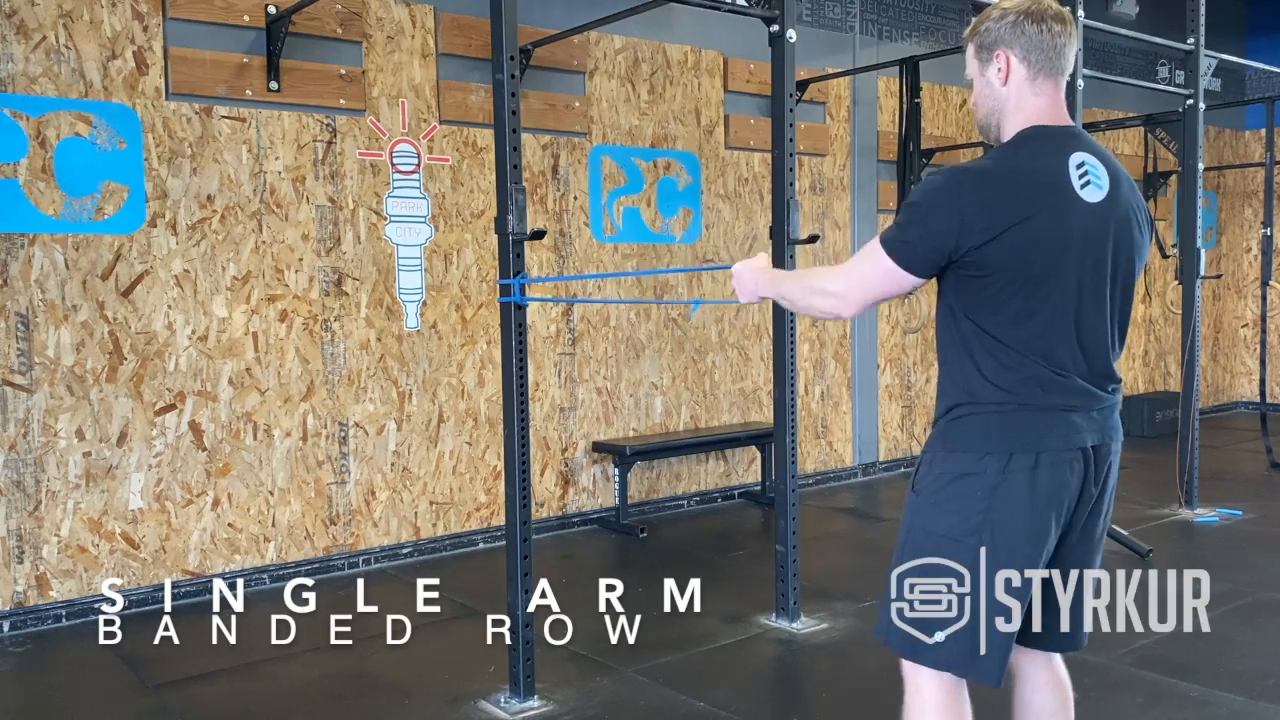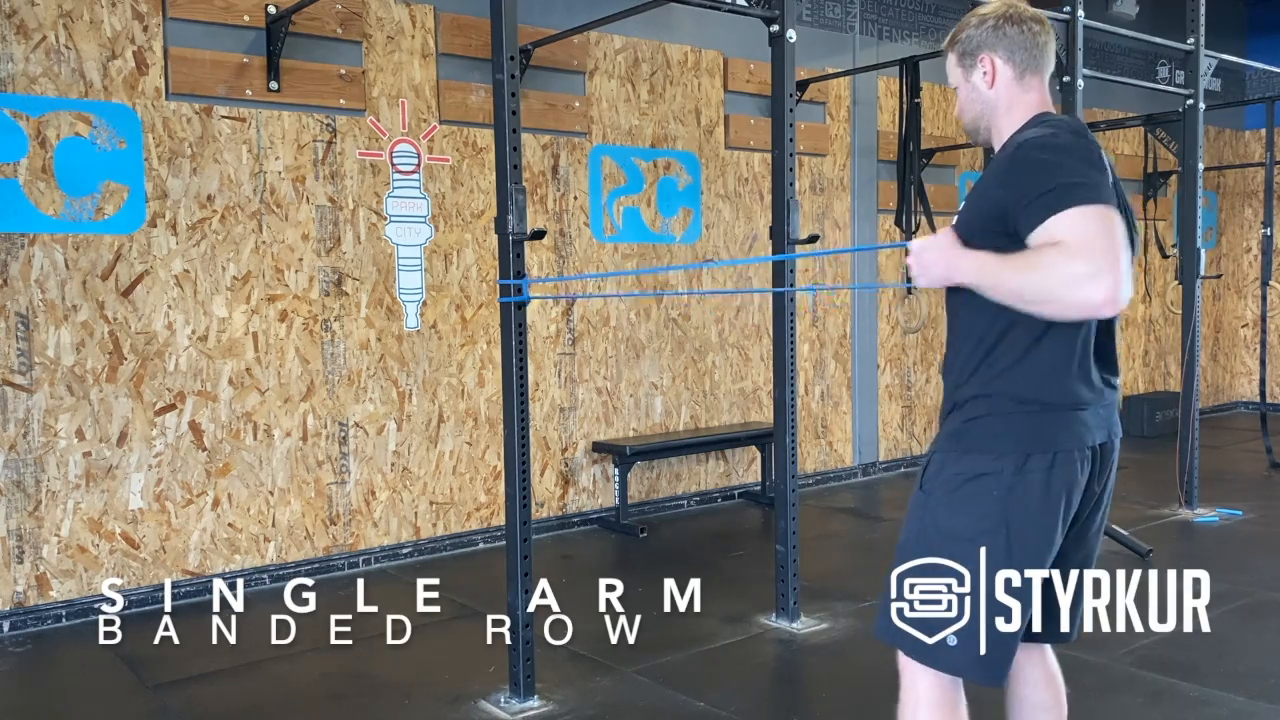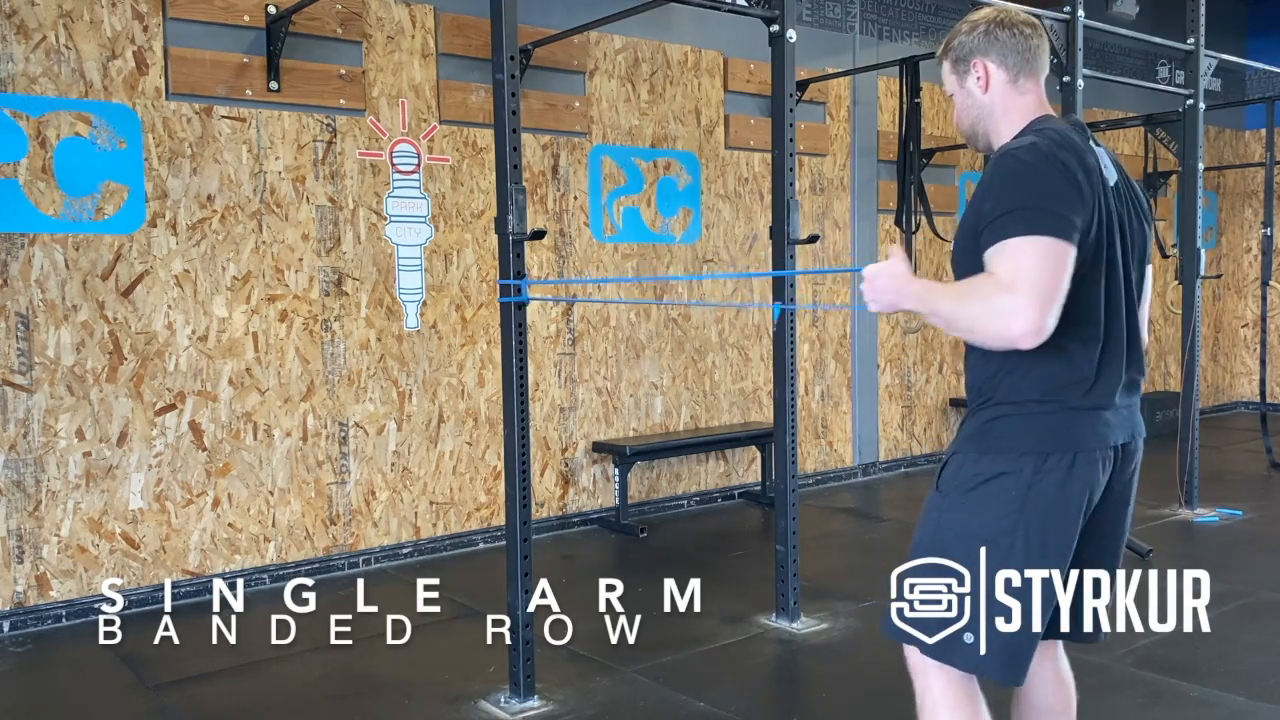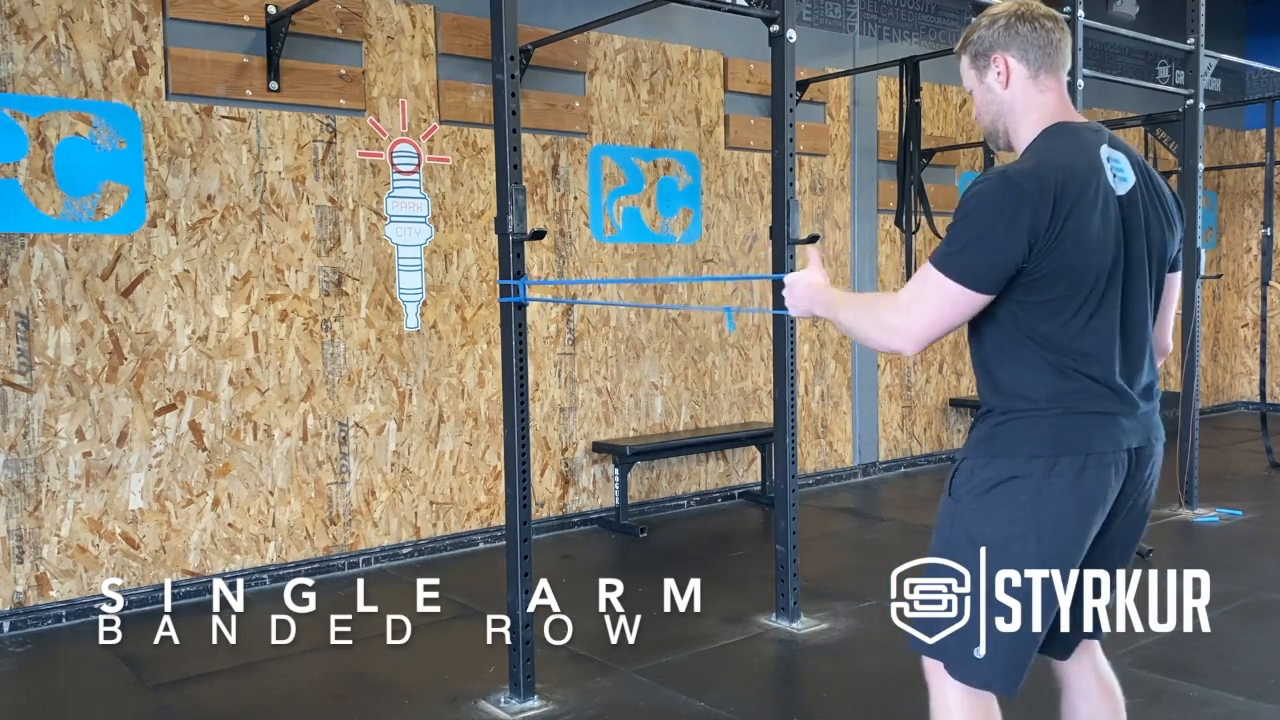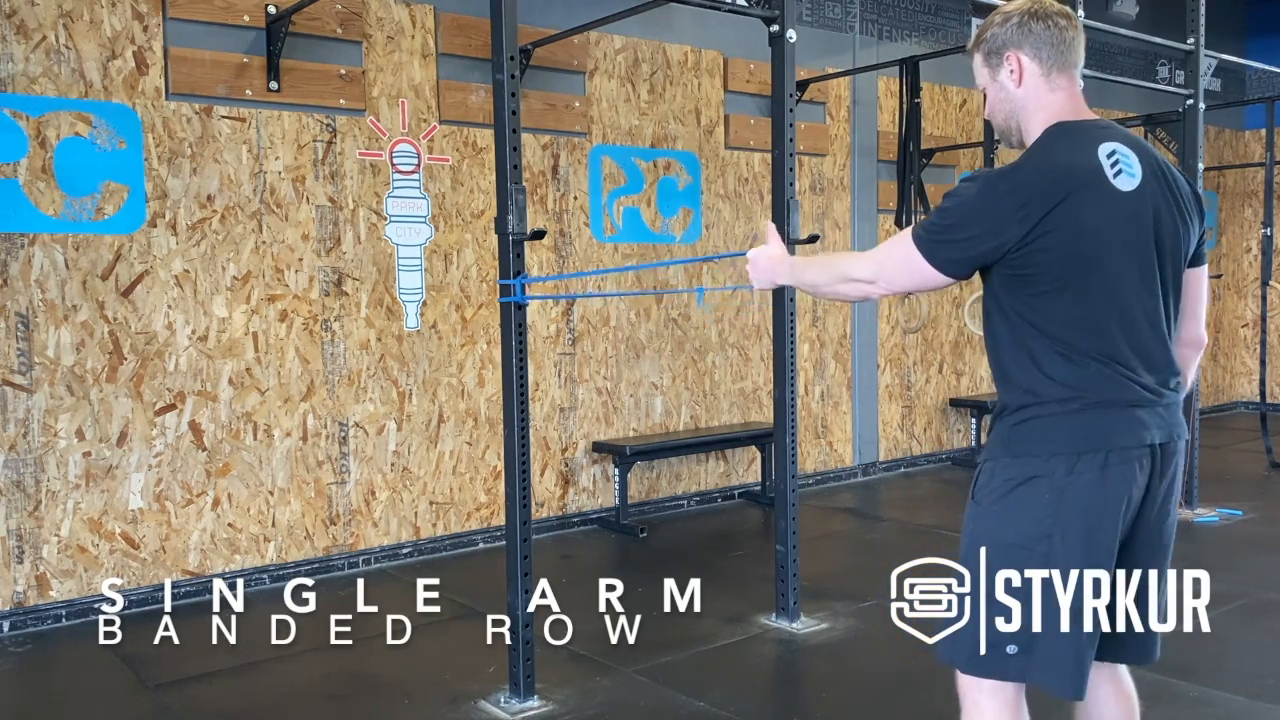
dt=0.4s
person 1, frame 1
left shoulder: (971, 190)
right shoulder: (1123, 189)
left elbow: (845, 293)
left wrist: (764, 280)
left hip: (995, 455)
right hip: (1090, 448)
left knee: (931, 662)
right knee: (1032, 644)
person 1, frame 2
left shoulder: (1042, 153)
right shoulder: (1067, 160)
left elbow: (1103, 284)
left wrist: (956, 263)
left hip: (1004, 450)
right hip: (1082, 442)
left knee: (927, 656)
right knee: (1023, 639)
person 1, frame 3
left shoulder: (1029, 165)
right shoulder: (1104, 168)
left elbow: (1021, 317)
right elbow: (1132, 327)
left wrist: (906, 290)
left hip: (1022, 448)
right hip: (1104, 438)
left knee: (935, 654)
right knee: (1032, 639)
person 1, frame 4
left shoulder: (1017, 189)
right shoulder: (1146, 181)
left elbow: (906, 329)
right elbow: (1158, 339)
left wrist: (819, 297)
left hip: (1033, 459)
right hip: (1130, 450)
right knee: (1072, 642)
person 1, frame 5
left shoulder: (1012, 191)
right shoulder: (1168, 179)
left elbow: (872, 277)
right elbow: (1191, 337)
left wrist: (781, 267)
left hip: (1054, 459)
right hip: (1153, 449)
right knee: (1099, 657)
